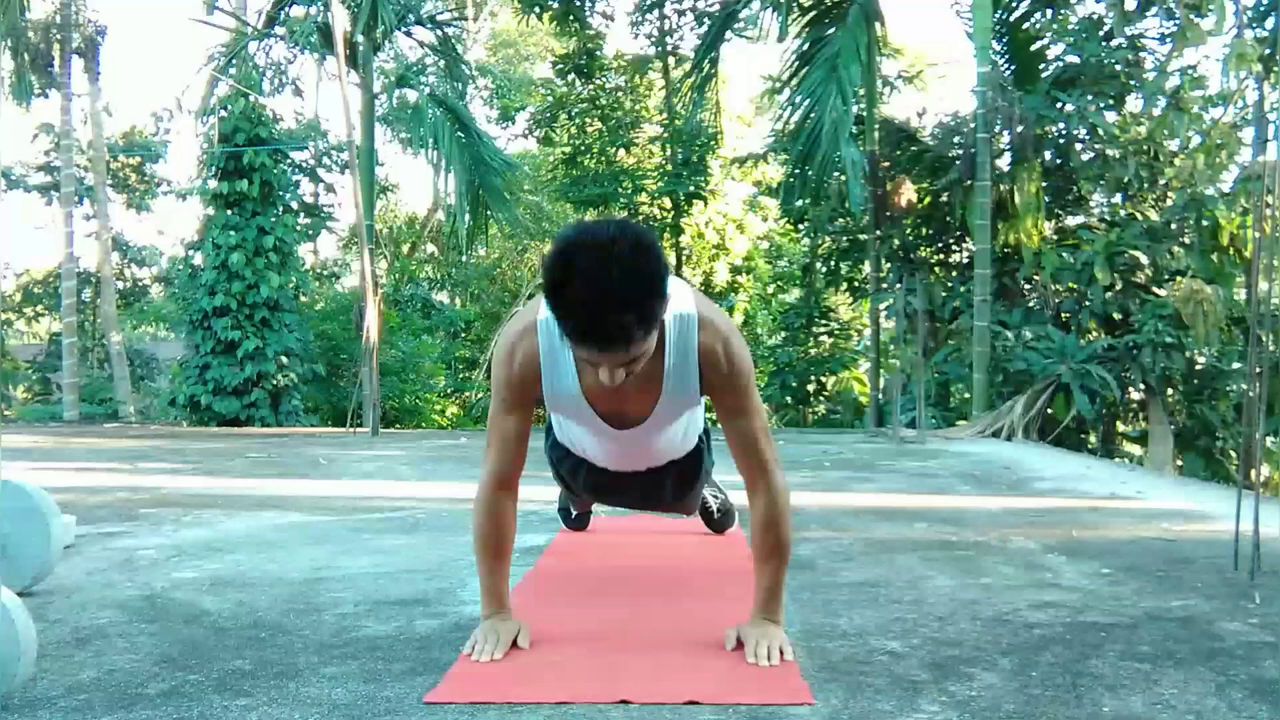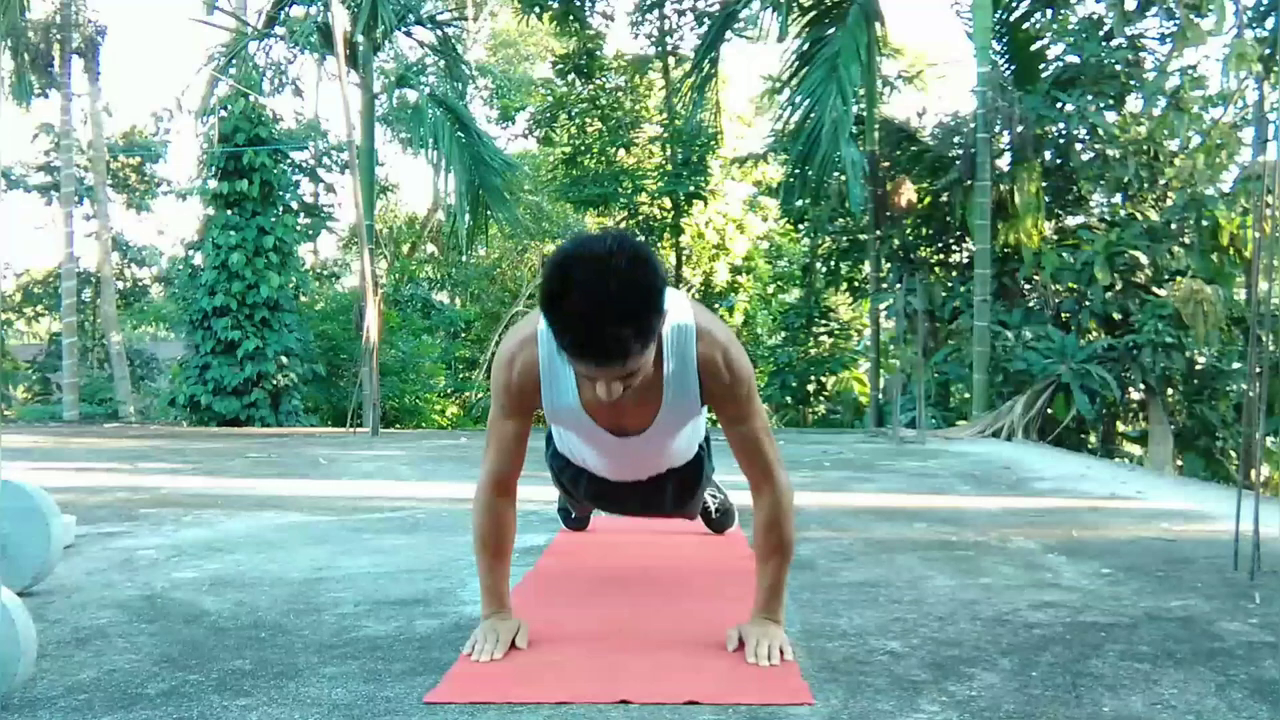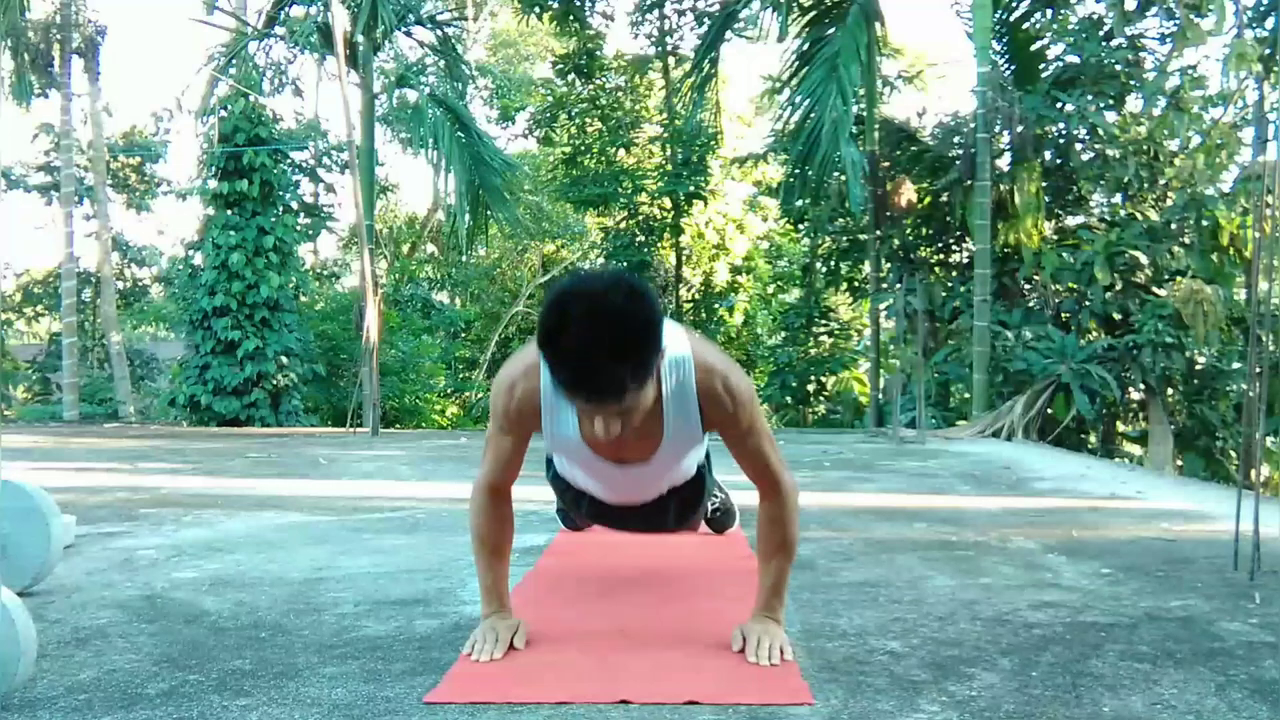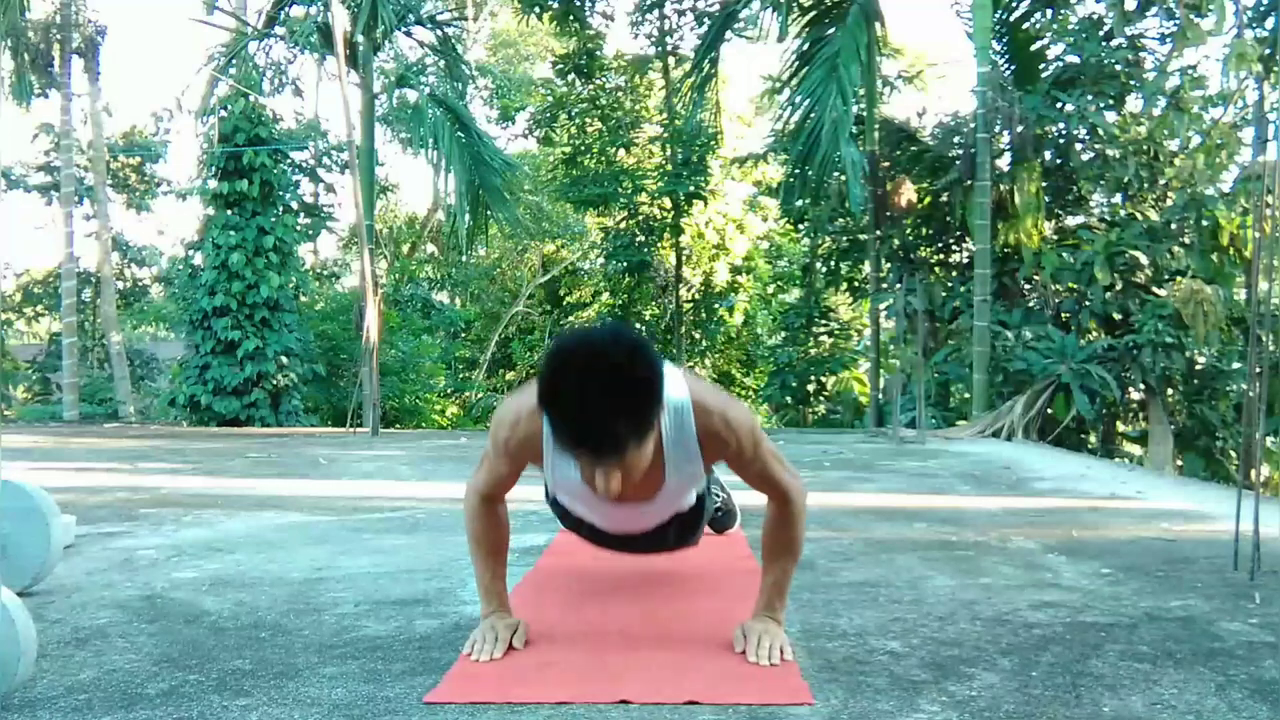
dt=0.1s
person 1, frame 1
left shoulder: (711, 337)
right shoulder: (524, 342)
left elbow: (764, 480)
right elbow: (499, 483)
left wrist: (767, 617)
right wrist: (495, 613)
left hip: (675, 462)
right hip: (580, 458)
left knee: (692, 502)
right knee: (577, 504)
left ankle: (707, 494)
right ankle: (576, 501)
person 1, frame 2
left shoulder: (710, 348)
right shoulder: (524, 353)
left elbow: (767, 482)
right elbow: (497, 485)
left wrist: (767, 617)
right wrist: (495, 613)
left hip: (676, 469)
right hip: (581, 467)
left knee: (690, 507)
right knee: (578, 508)
left ankle: (708, 495)
right ankle: (576, 502)
person 1, frame 3
left shoulder: (710, 378)
right shoulder: (523, 381)
left elbow: (775, 486)
right elbow: (493, 489)
left wrist: (768, 611)
right wrist: (494, 606)
left hip: (675, 492)
right hip: (582, 490)
left knee: (693, 517)
right knee: (575, 512)
left ankle: (711, 498)
person 1, frame 4
left shoulder: (710, 416)
right shoulder: (525, 419)
left elbow: (786, 494)
right elbow: (483, 497)
left wrist: (769, 615)
right wrist: (495, 611)
left knee: (690, 531)
